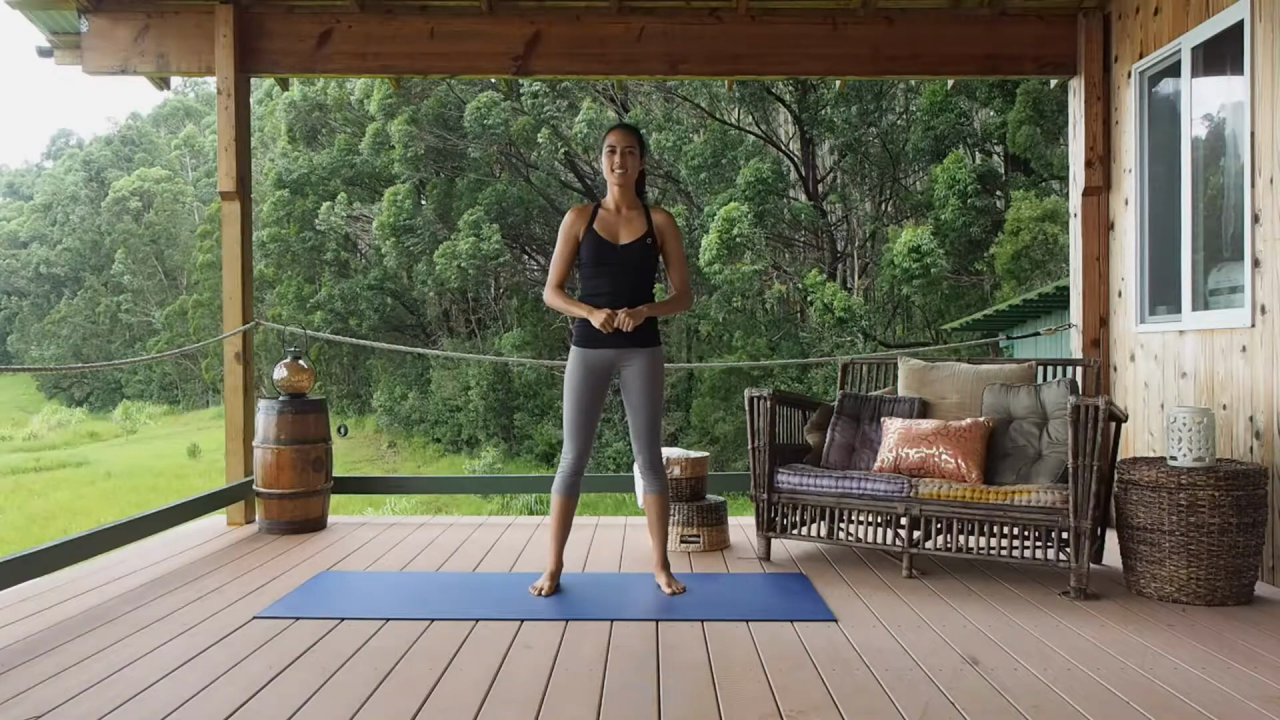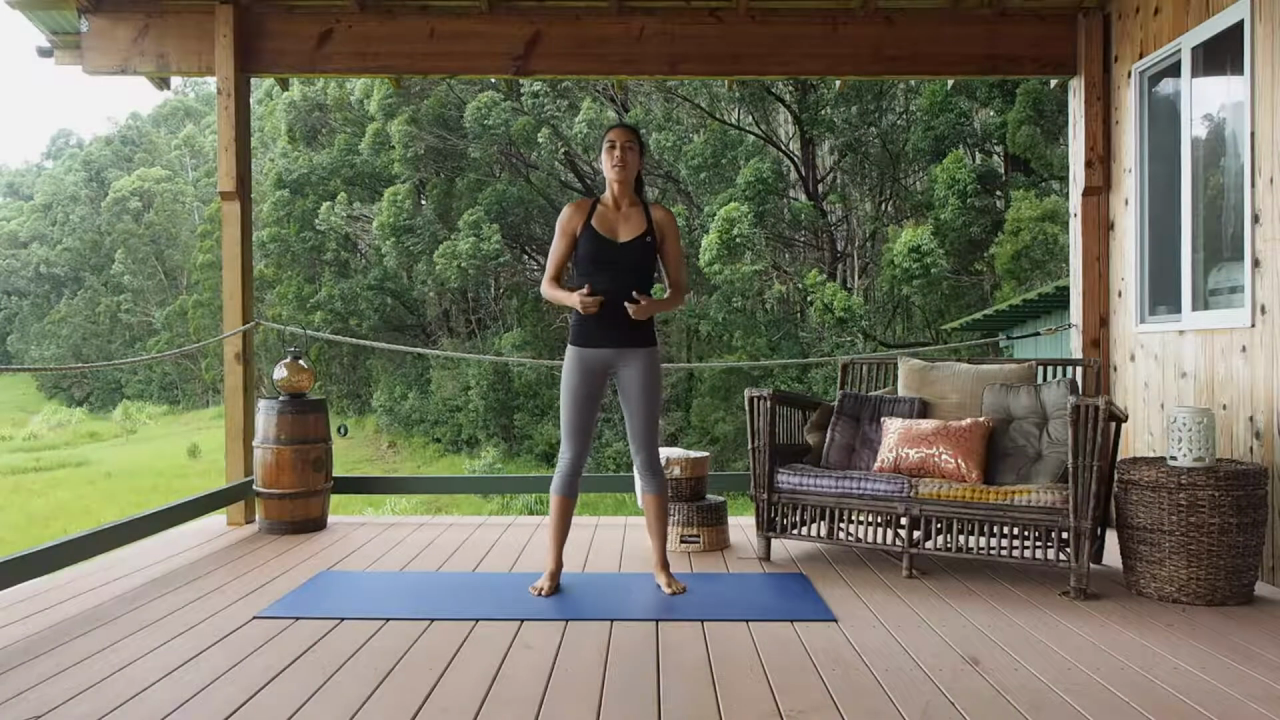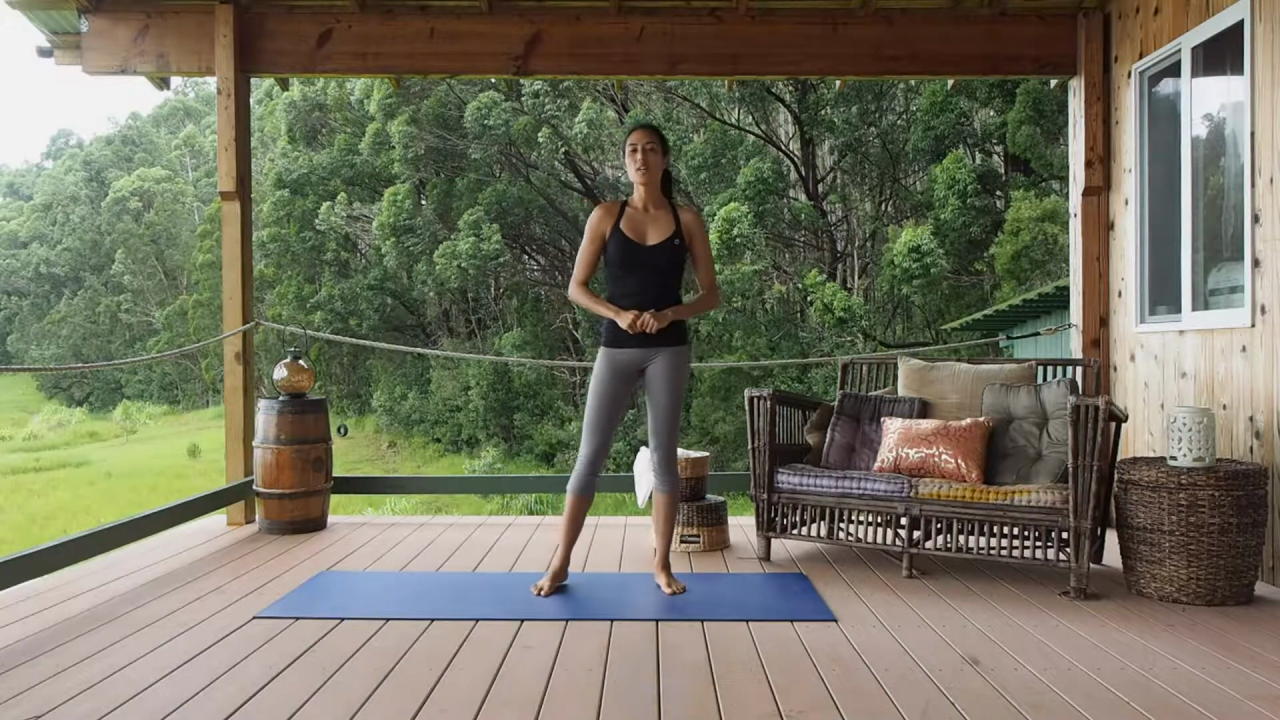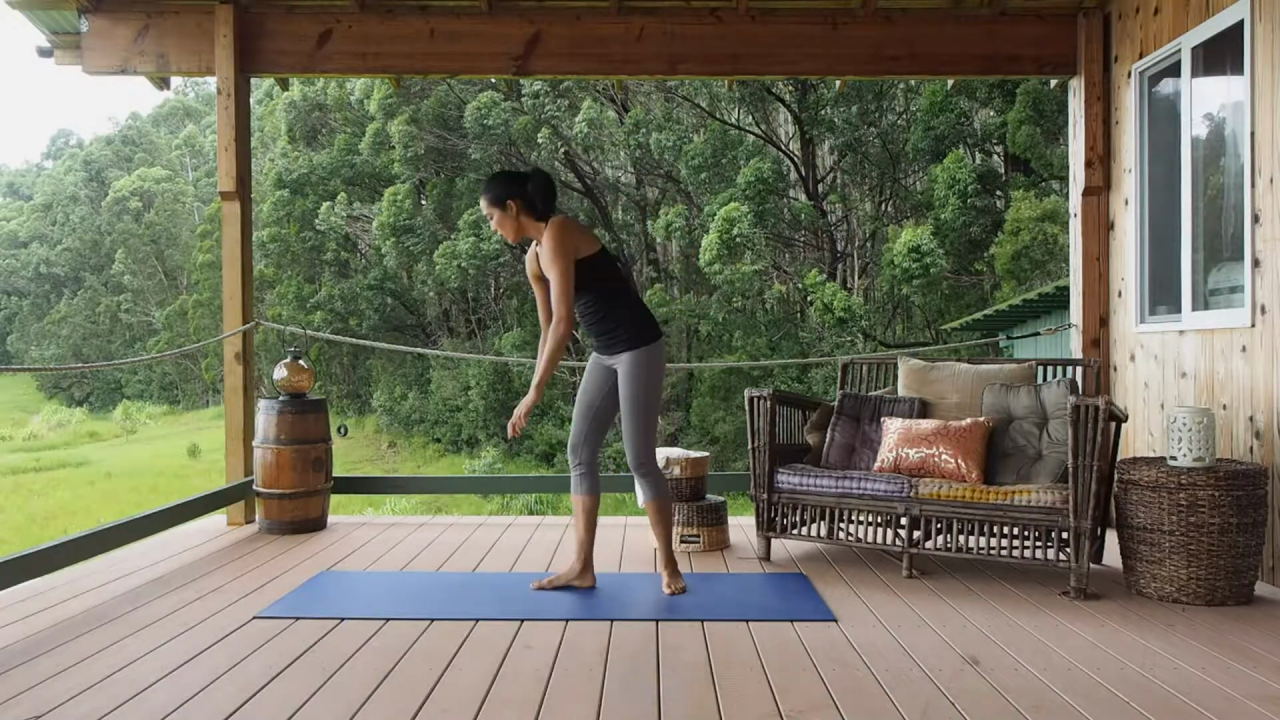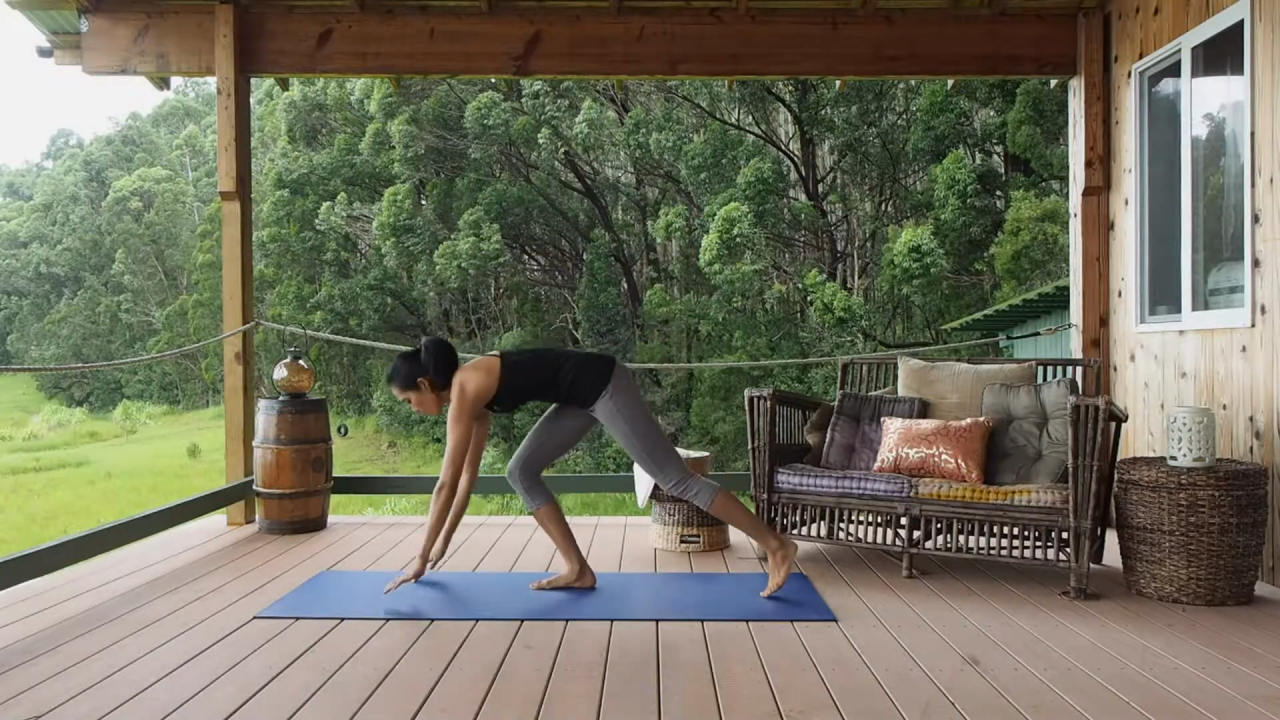
dt=1s
person 1, frame 1
left shoulder: (659, 222)
right shoulder: (579, 218)
left elbow: (683, 296)
right elbow: (551, 292)
left wrist: (644, 311)
right wrist: (590, 312)
left hip: (642, 351)
right hip: (588, 348)
left knee: (649, 457)
right knee: (573, 458)
left ankle: (660, 565)
right ankle: (553, 565)
person 1, frame 2
left shoulder: (659, 218)
right shoulder: (576, 213)
left elbow: (678, 288)
right elbow: (548, 283)
left wrist: (658, 305)
right wrist: (571, 299)
left hip: (638, 349)
right hip: (585, 348)
left knee: (646, 456)
right knee: (571, 456)
left ankle: (661, 565)
right ankle: (554, 565)
person 1, frame 3
left shoulder: (687, 220)
right shoulder: (605, 216)
left elbow: (710, 294)
right elbow: (577, 287)
left wrist: (668, 315)
right wrist: (618, 315)
left hip: (668, 349)
right hip: (616, 349)
left knee: (663, 455)
right knee: (591, 454)
left ankle: (661, 564)
right ankle: (560, 563)
person 1, frame 4
left shoulder: (558, 234)
right shoulder: (534, 255)
left elbow: (564, 321)
right elbow: (548, 325)
left wrist: (534, 393)
right wrist: (537, 390)
left hip: (639, 346)
right hip: (607, 352)
left knee: (640, 460)
right knee: (580, 451)
left ankle: (667, 564)
right ankle: (582, 567)
person 1, frame 5
left shoulder: (463, 391)
right shoulder: (472, 389)
left elbow: (447, 485)
right elbow: (468, 474)
left wrist: (422, 559)
right wrist: (444, 542)
left hip: (605, 388)
right hip: (586, 394)
left knee: (677, 479)
right knee: (521, 472)
left ankle: (776, 547)
right ankle: (577, 569)
